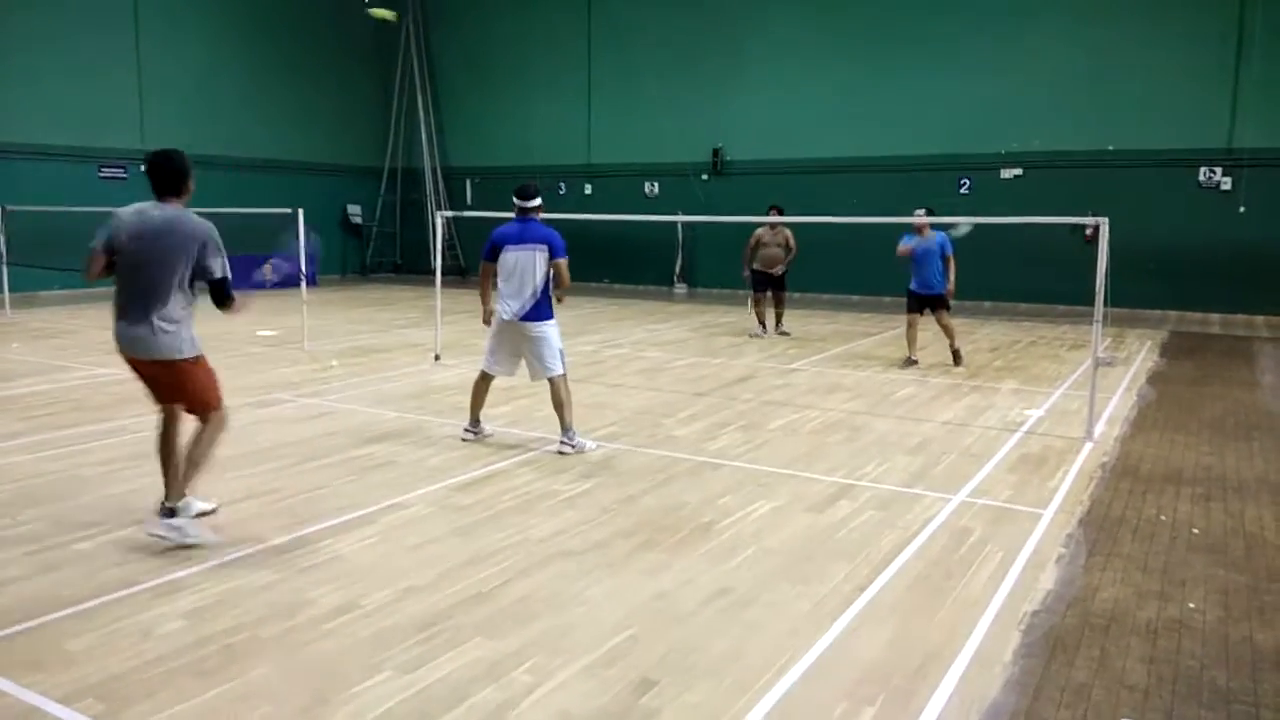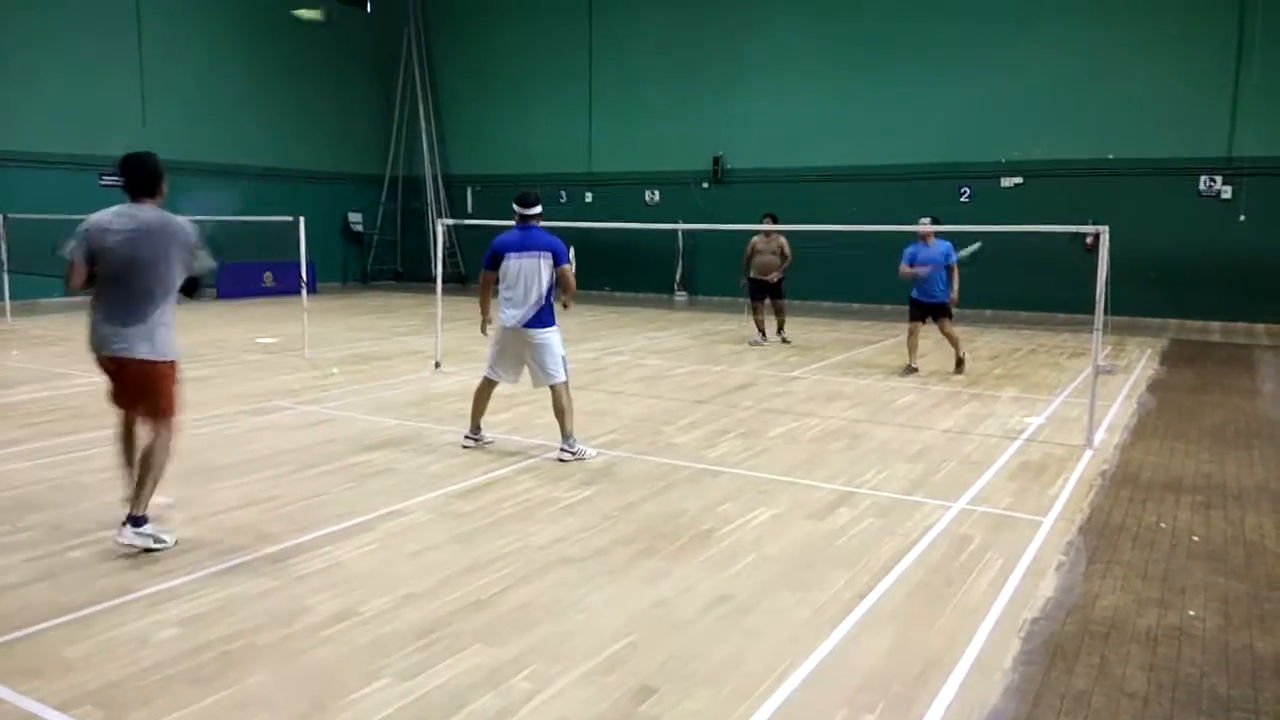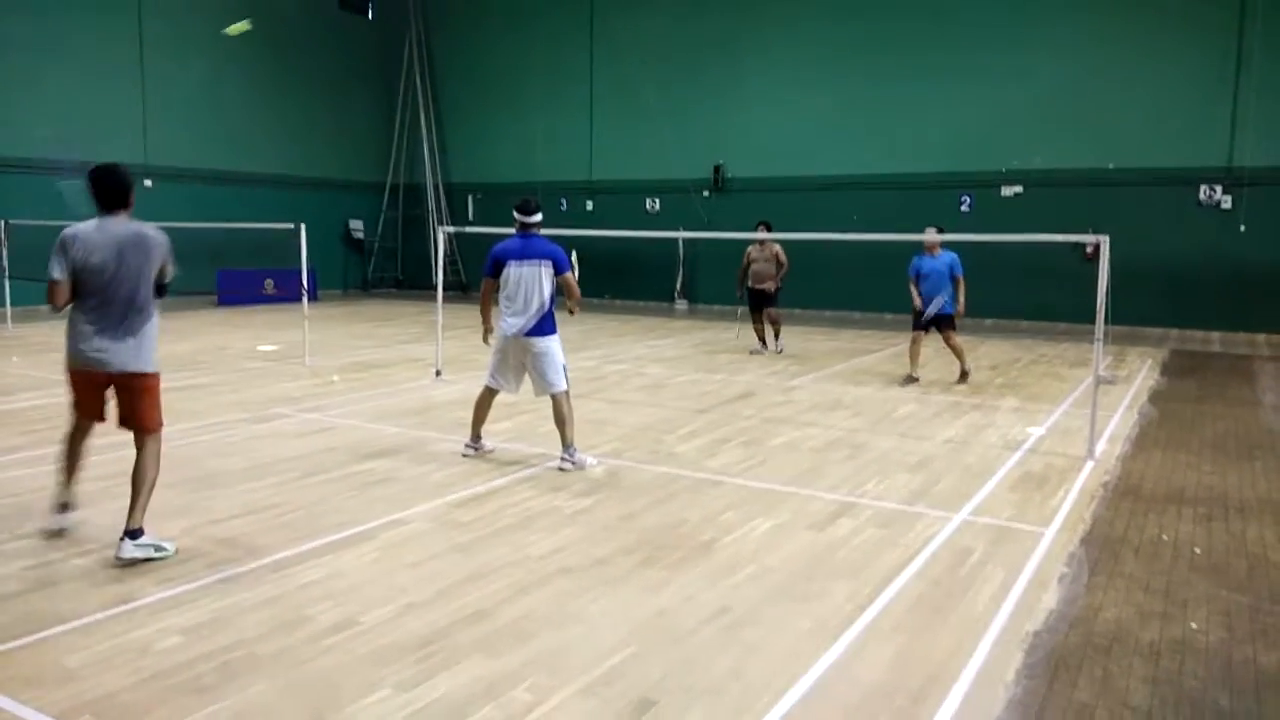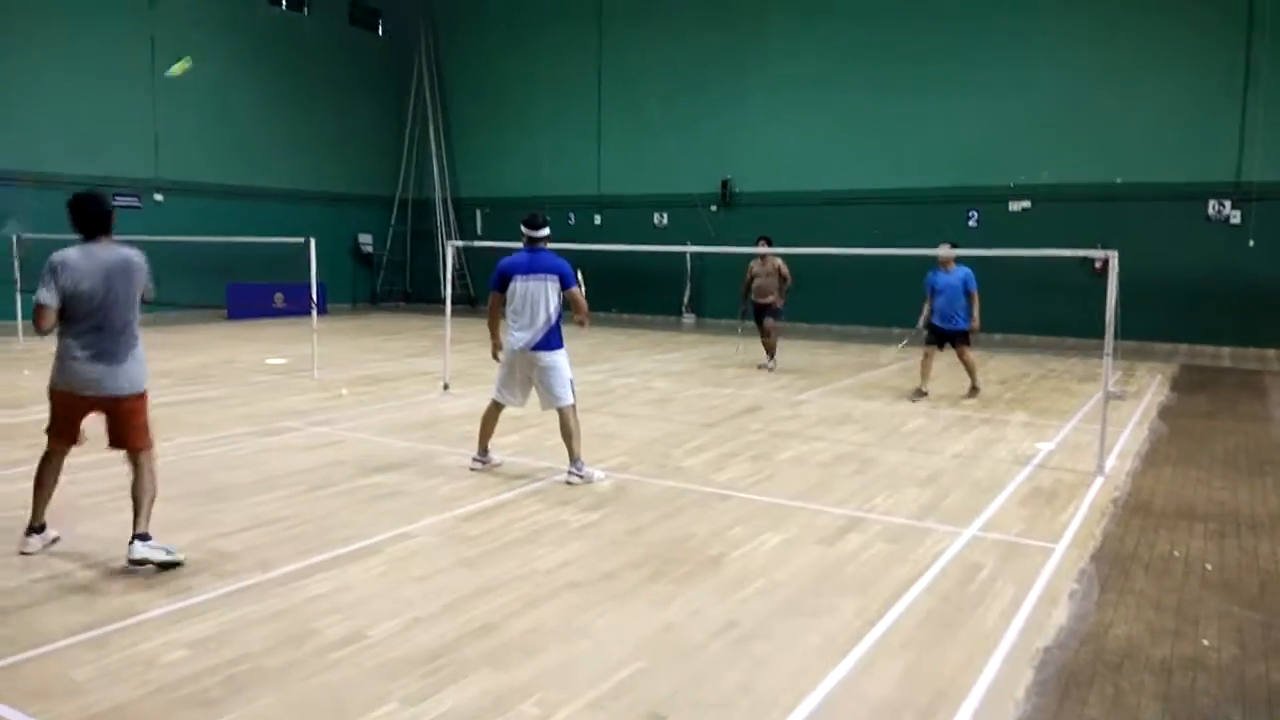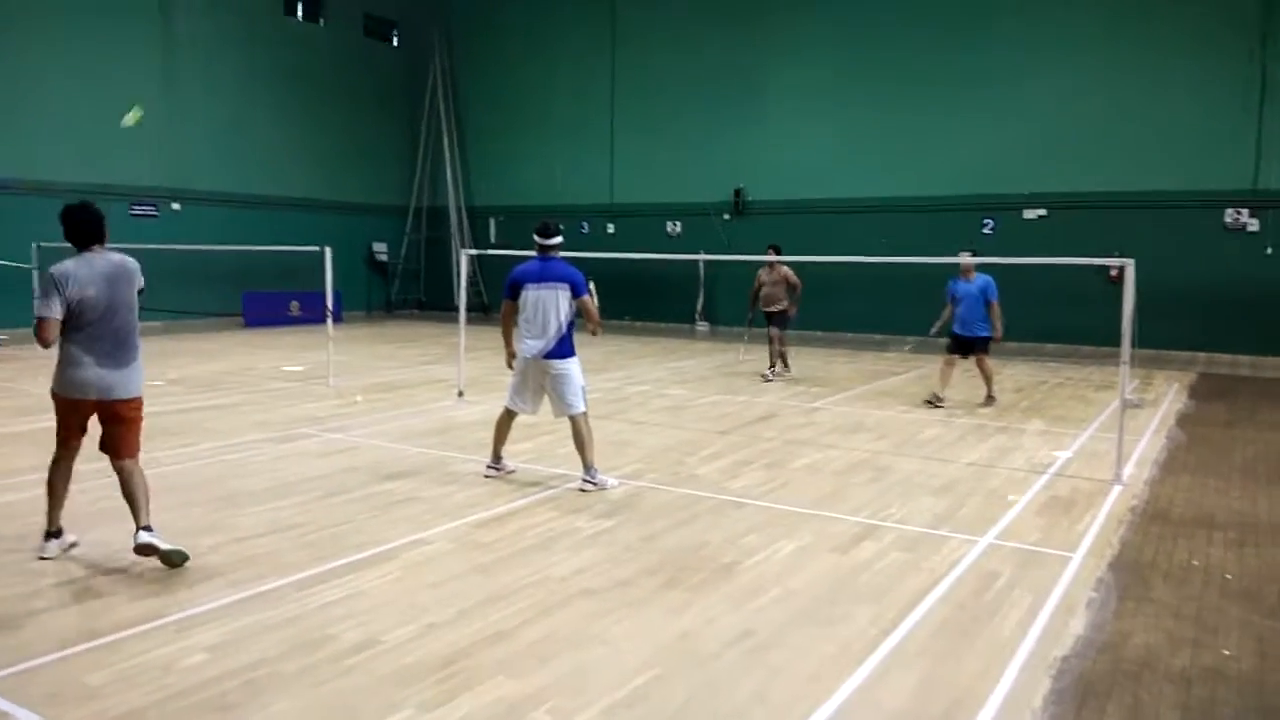
dt=0.1s
person 1, frame 1
left shoulder: (124, 218)
right shoulder: (200, 230)
left elbow: (94, 271)
right elbow: (222, 296)
right wrist: (232, 303)
left hip: (130, 338)
right hip: (170, 343)
left knee: (172, 410)
right knee: (214, 419)
left ankle: (175, 500)
right ankle: (174, 509)
person 1, frame 2
left shoulder: (96, 224)
right shoulder: (182, 230)
left elbow: (74, 282)
right elbow: (192, 286)
left hip: (106, 340)
right hip: (150, 345)
left knee: (131, 412)
right knee: (161, 427)
left ankle: (134, 497)
right ankle: (137, 522)
person 1, frame 3
left shoulder: (74, 237)
right shoulder: (155, 238)
left elbow: (57, 300)
left wrist: (83, 289)
left hip: (86, 354)
right hip: (135, 357)
left knee: (82, 426)
right knee: (149, 441)
left ankle: (63, 505)
right ankle: (134, 535)
person 1, frame 4
left shoulder: (62, 263)
right shoulder: (136, 262)
left elbow: (43, 324)
left wrist: (71, 313)
left hip: (72, 377)
right hip: (124, 379)
left knee: (56, 449)
right knee: (142, 458)
left ankle: (36, 530)
right ankle: (141, 539)
person 1, frame 5
left shoulder: (61, 275)
right shoulder: (129, 267)
left elbow: (46, 337)
left wrist: (66, 326)
left hip: (75, 383)
right hip: (124, 383)
left knee: (65, 453)
right knee: (127, 462)
left ankle: (53, 535)
right ankle: (145, 530)
person 2, frame 1
left shoulder: (498, 235)
right shoulder: (550, 236)
left elbow: (485, 276)
right elbow: (563, 279)
left wrist: (486, 304)
right wrist: (559, 293)
left hip: (504, 317)
right hip: (539, 320)
left knee: (487, 372)
right knee: (557, 377)
left ankle: (473, 426)
right ankle: (568, 438)
person 2, frame 2
left shoulder: (500, 243)
right shoulder: (553, 244)
left elbow: (485, 284)
right elbow: (569, 284)
left wrist: (484, 314)
right wrist: (566, 298)
left hip: (507, 325)
right hip: (541, 327)
left knee: (489, 379)
right knee: (559, 384)
left ankle: (473, 433)
right ankle: (569, 445)
person 2, frame 3
left shoulder: (499, 251)
right shoulder: (553, 251)
left elbow: (486, 293)
right elbow: (573, 292)
left wrist: (486, 323)
right wrist: (572, 305)
left hip: (508, 333)
right hip: (542, 335)
left knee: (490, 388)
right knee: (559, 393)
left ankle: (474, 442)
right ankle: (569, 454)
person 2, frame 4
left shoulder: (506, 265)
right shoulder: (560, 266)
left elbow: (494, 307)
right elbow: (581, 306)
left wrist: (495, 338)
right wrist: (582, 318)
left hip: (515, 347)
right hip: (548, 350)
left knee: (497, 401)
right knee: (566, 407)
left ankle: (481, 455)
right ankle: (577, 468)
person 2, frame 5
left shoulder: (519, 273)
right shoulder: (571, 274)
left elbow: (507, 316)
right elbow: (591, 315)
left wrist: (509, 347)
right wrist: (594, 326)
left hip: (527, 355)
right hip: (561, 357)
left knee: (511, 409)
right knee: (578, 415)
left ankle: (495, 462)
right ankle: (590, 475)
